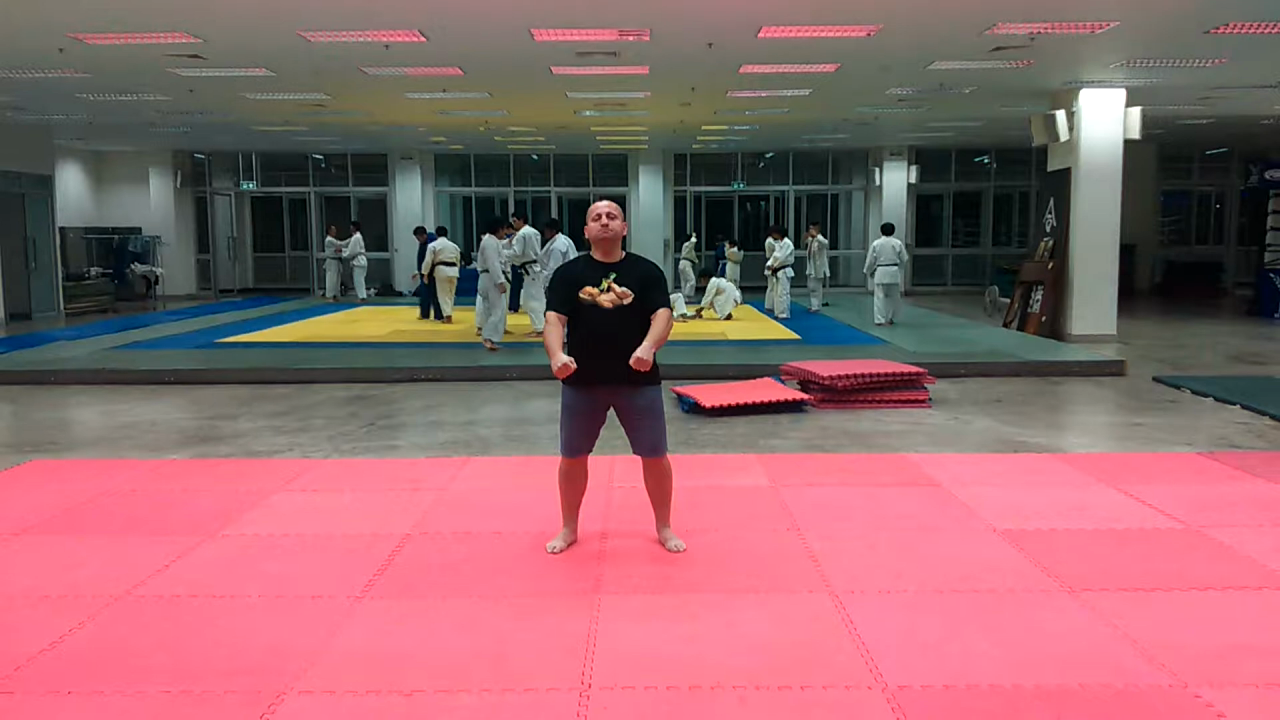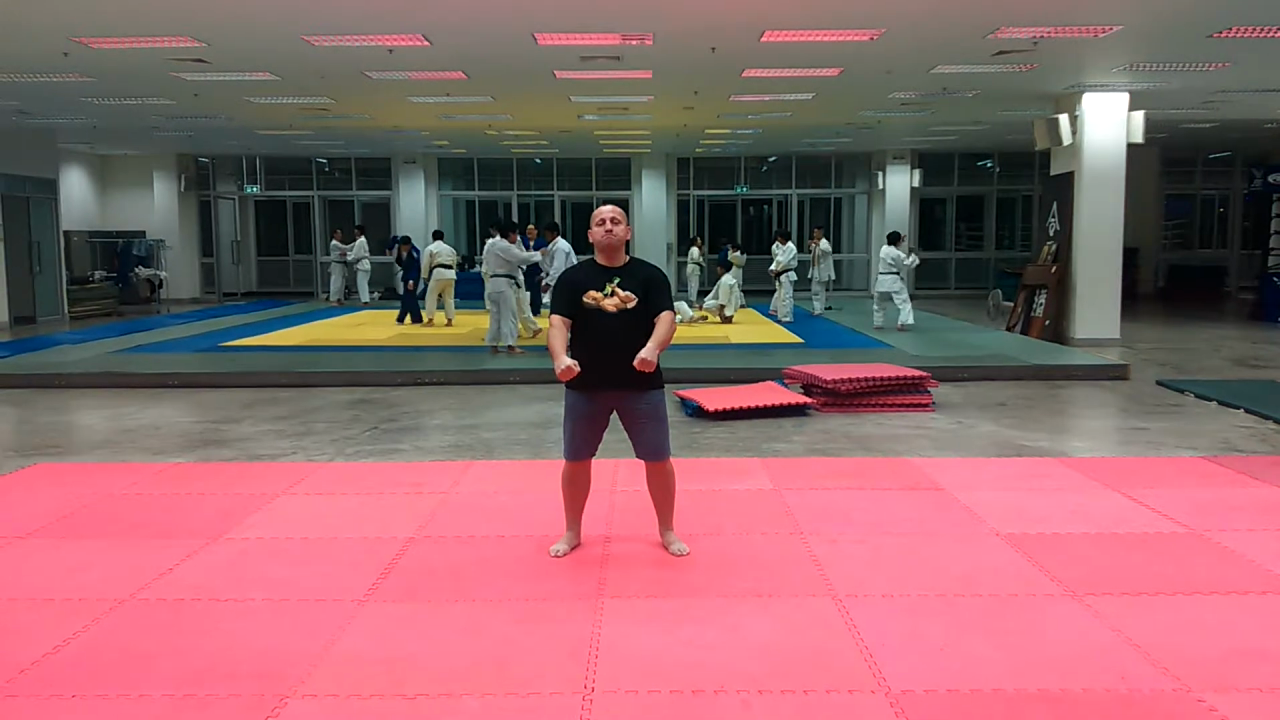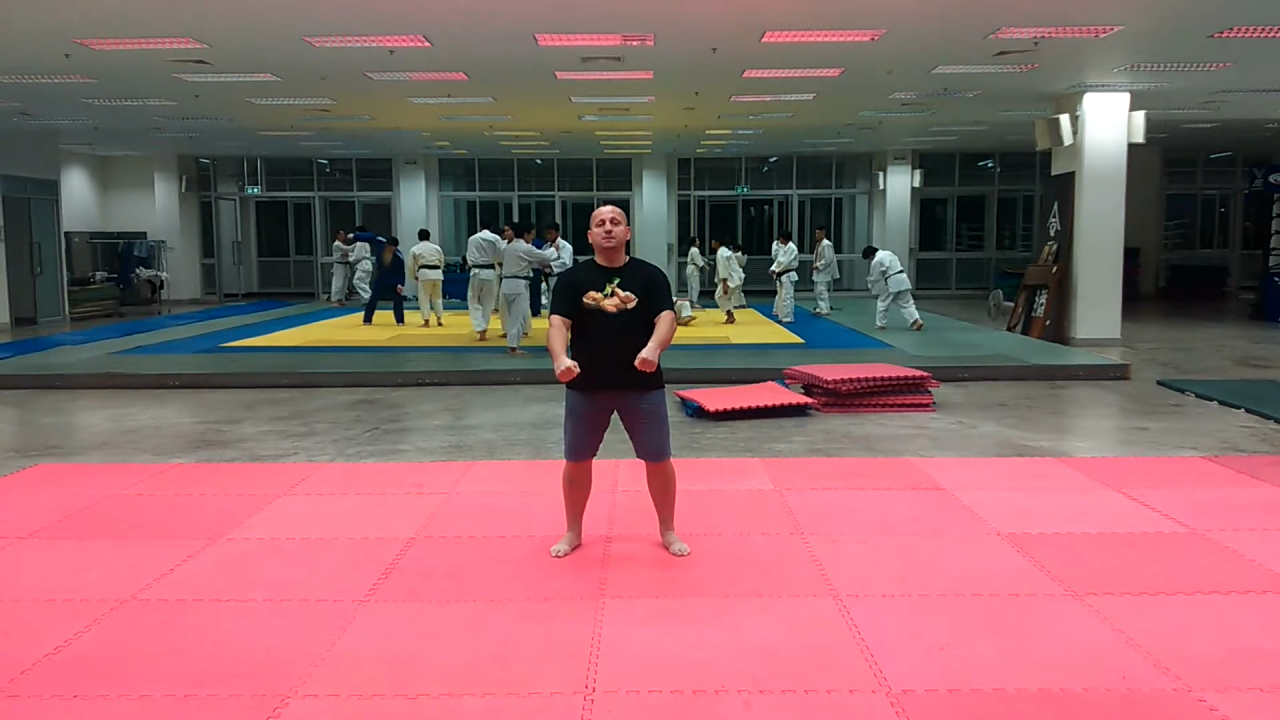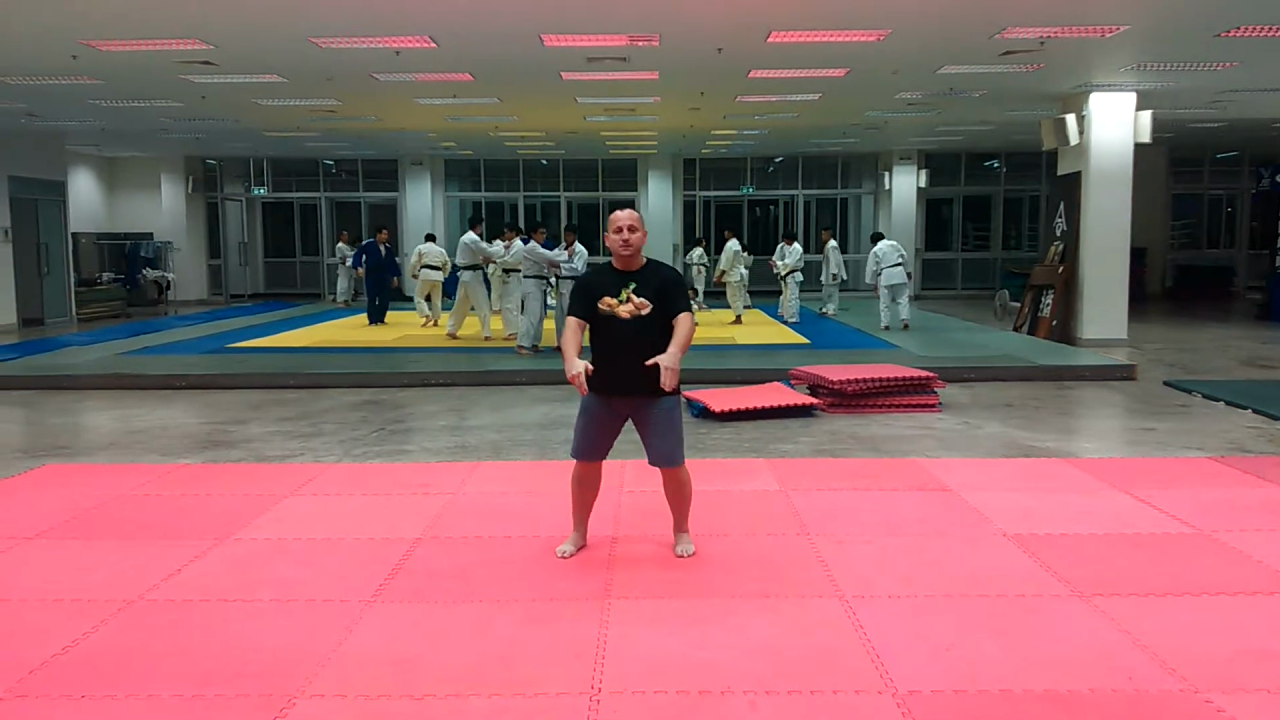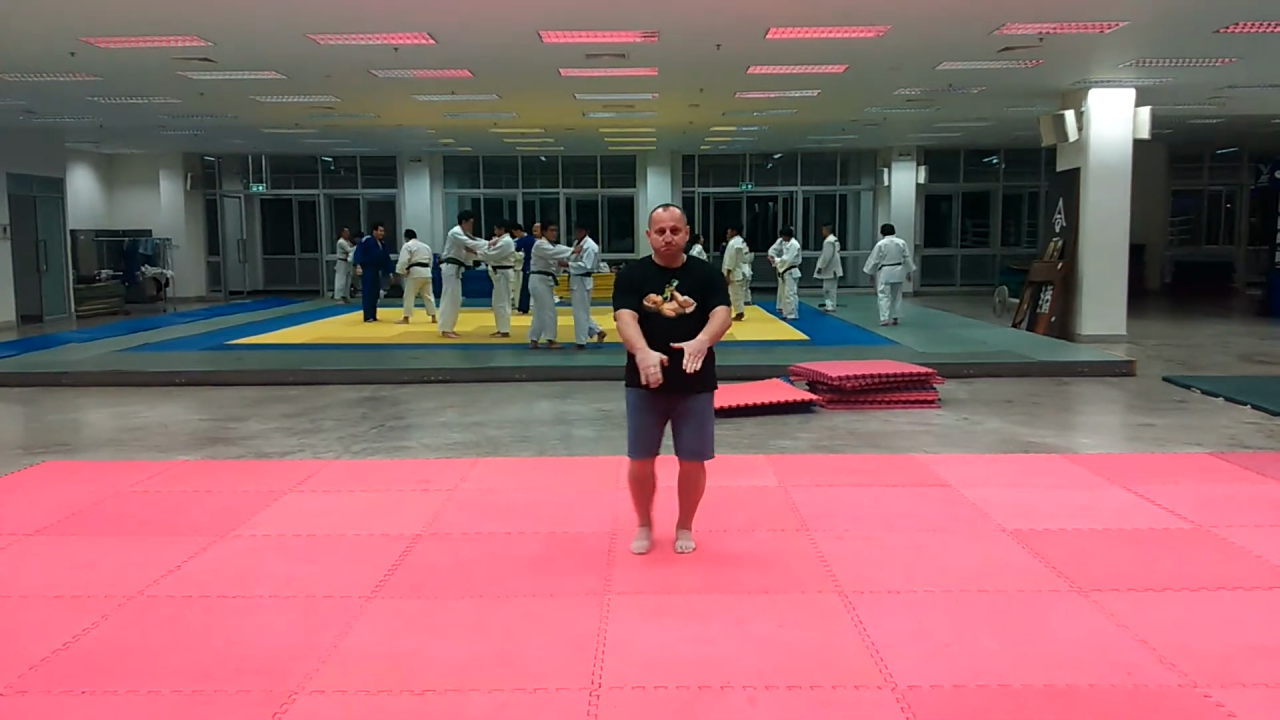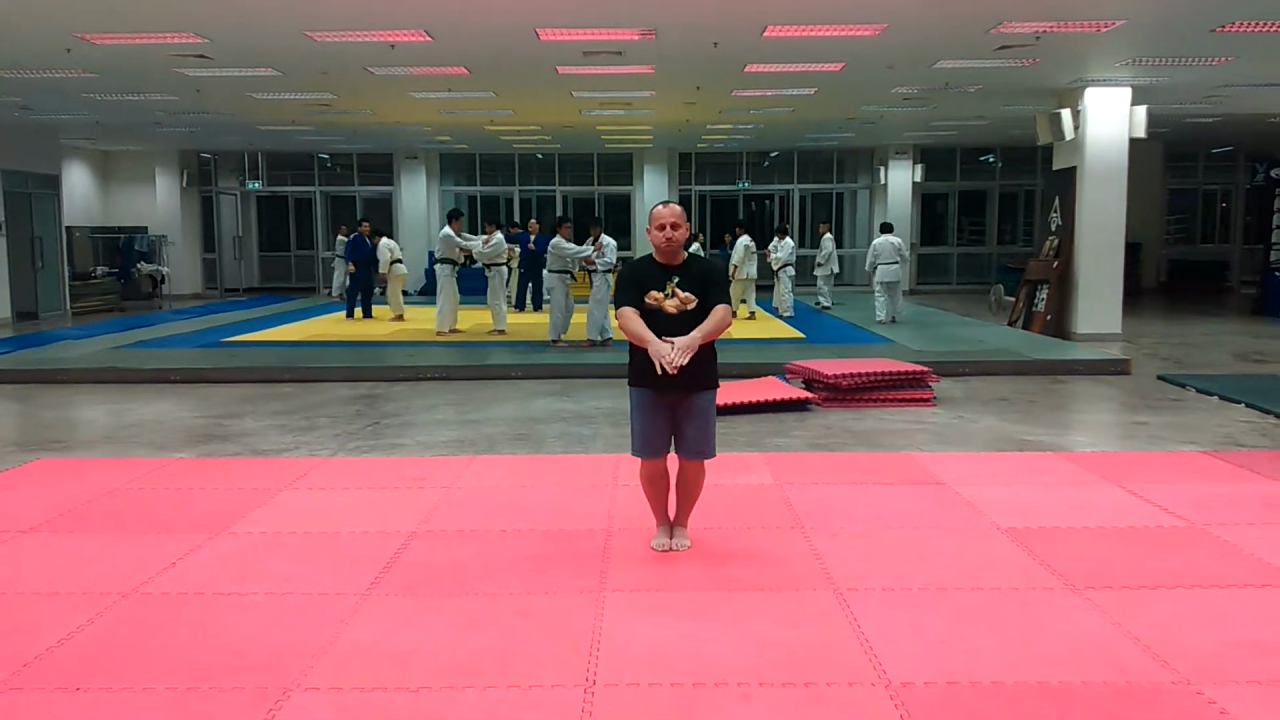
dt=0.5s
person 1, frame 1
left shoulder: (646, 271)
right shoulder: (569, 272)
left elbow: (662, 314)
right elbow: (554, 318)
left wrist: (648, 347)
right wrist: (556, 354)
left hip: (638, 380)
right hip: (582, 381)
left knee: (655, 456)
right knee: (573, 456)
left ankle: (664, 527)
right ankle: (569, 528)
person 1, frame 2
left shoulder: (650, 275)
right shoulder: (573, 277)
left elbow: (666, 318)
right elbow: (559, 322)
left wrist: (652, 349)
right wrist: (560, 357)
left hip: (641, 385)
right hip: (584, 385)
left knee: (658, 459)
right knee: (576, 460)
left ankle: (667, 531)
right ankle: (572, 532)
person 1, frame 3
left shoulder: (650, 275)
right shoulder: (573, 277)
left elbow: (666, 317)
right elbow: (559, 322)
left wrist: (653, 348)
right wrist: (560, 358)
left hip: (642, 385)
right hip: (586, 386)
left knee: (658, 459)
right knee: (577, 460)
left ankle: (667, 531)
right ankle: (573, 532)
person 1, frame 4
left shoulder: (666, 277)
right shoulder: (590, 281)
left elbow: (684, 319)
right elbow: (574, 323)
left wrist: (673, 353)
right wrist: (572, 360)
left hip: (657, 389)
right hip: (603, 388)
left knee: (671, 464)
right knee: (586, 461)
left ankle: (682, 531)
right ankle: (579, 533)
person 1, frame 5
left shoulder: (706, 274)
right shoulder: (631, 274)
left elbow: (722, 314)
right elbow: (625, 318)
left wrist: (701, 342)
right wrist: (642, 352)
left hip: (695, 383)
right hip: (645, 383)
left knee: (693, 460)
right knee: (641, 459)
left ankle: (684, 526)
right ankle: (644, 525)
person 1, frame 6
left shoulder: (707, 271)
right shoulder: (633, 273)
left elbow: (723, 314)
right elbow: (627, 317)
left wrist: (693, 339)
right wrist: (653, 344)
left hip: (698, 381)
right hip: (648, 380)
left knee: (693, 458)
right knee: (651, 458)
left ankle: (681, 523)
right ankle: (662, 523)
